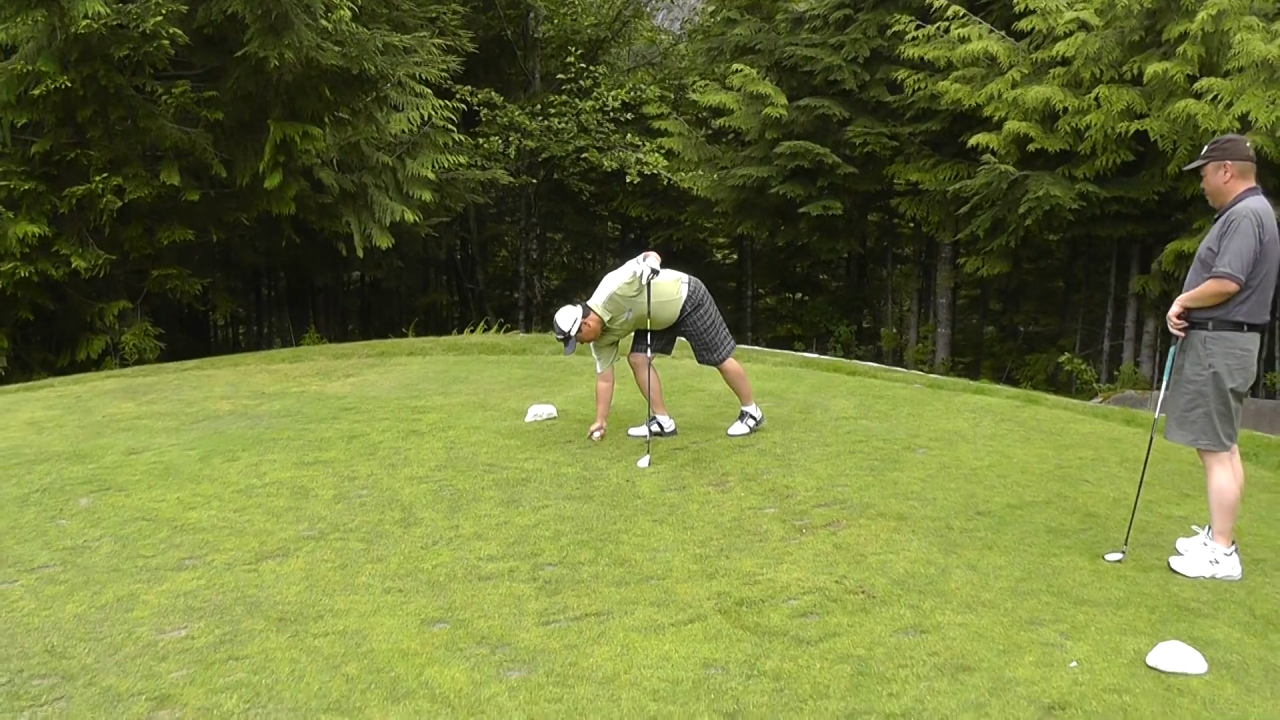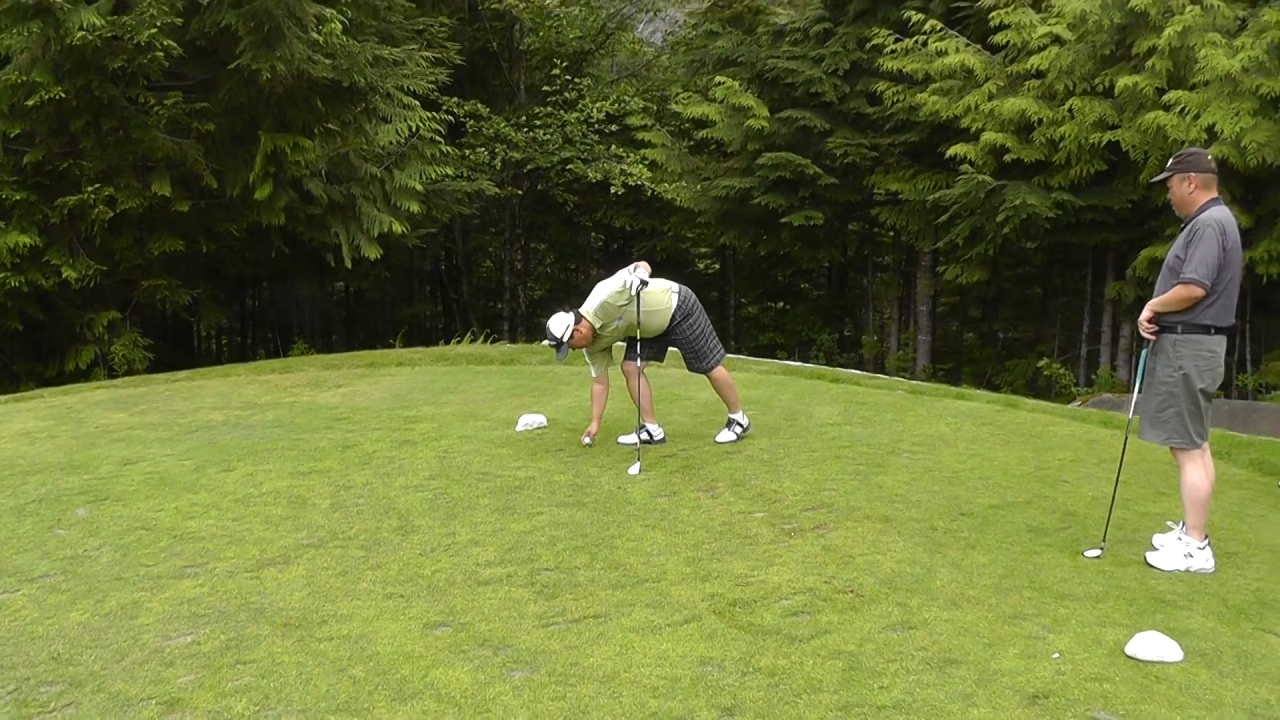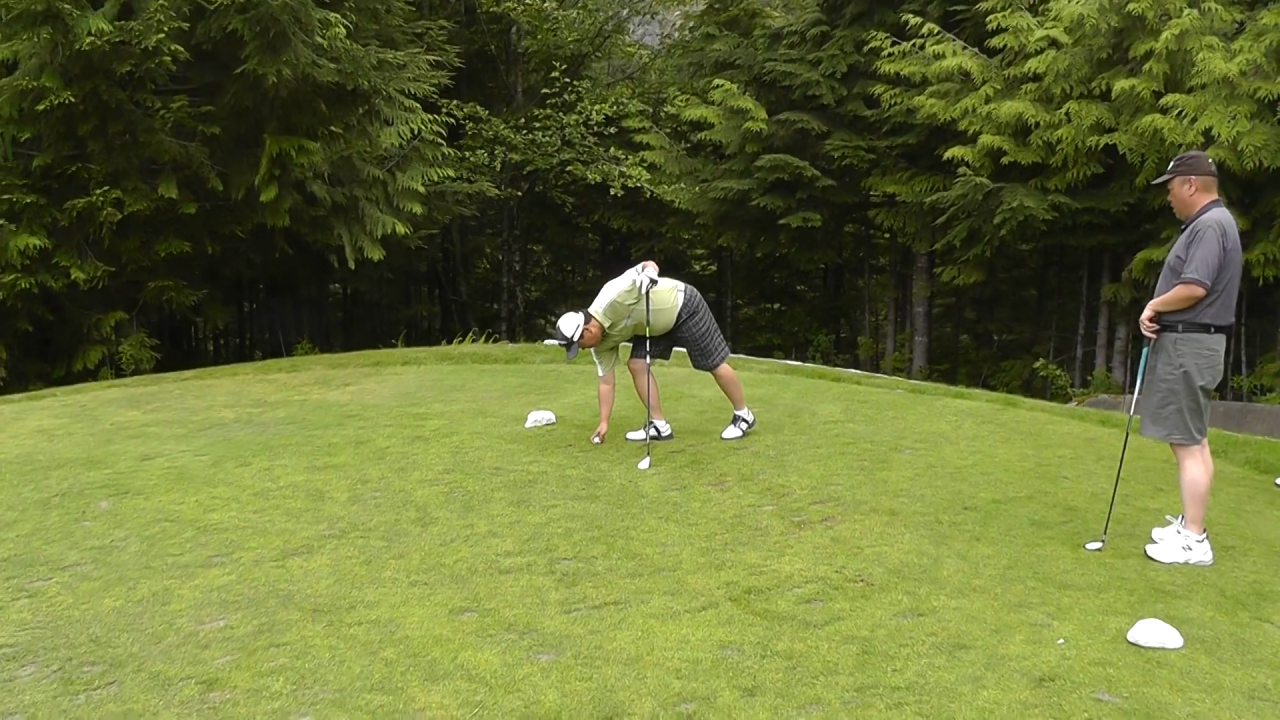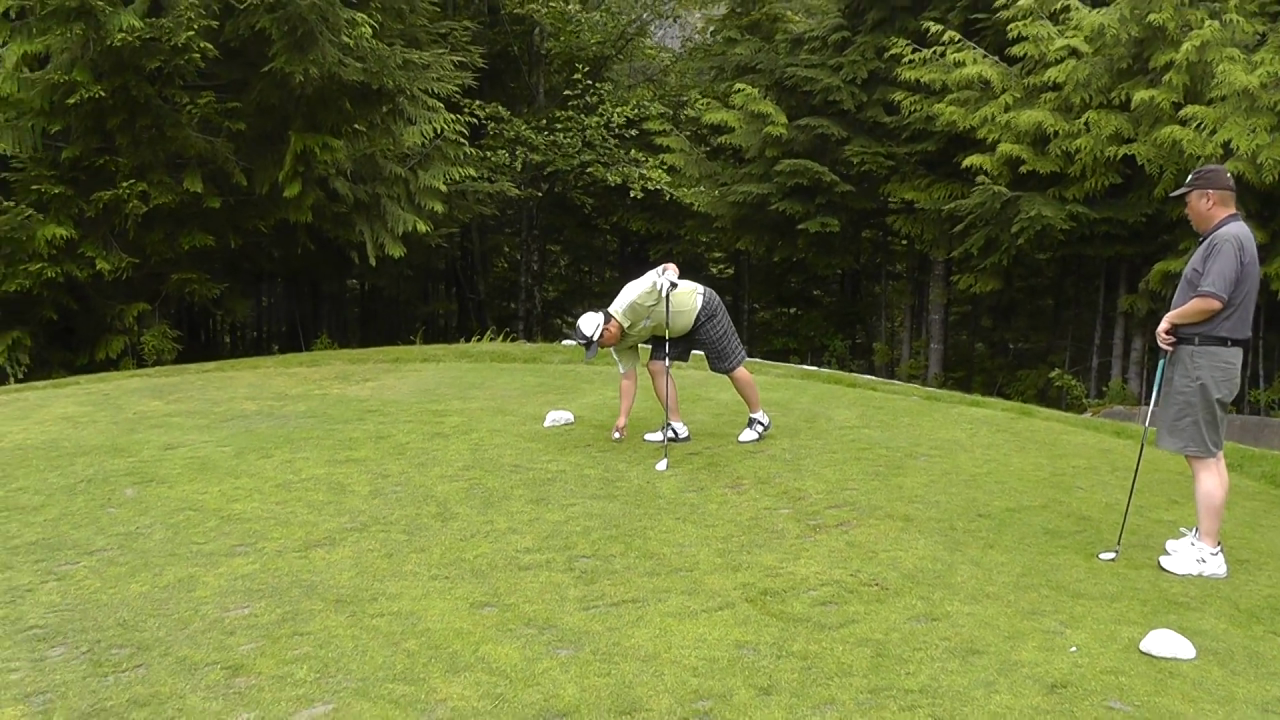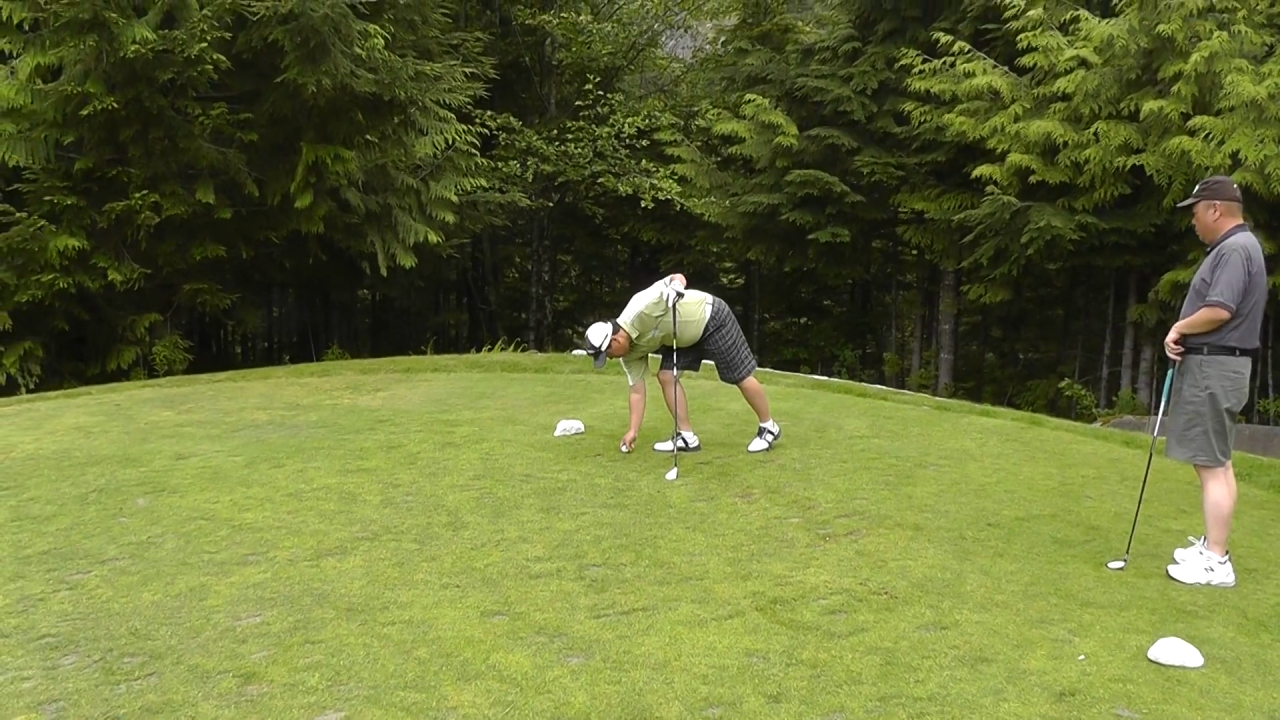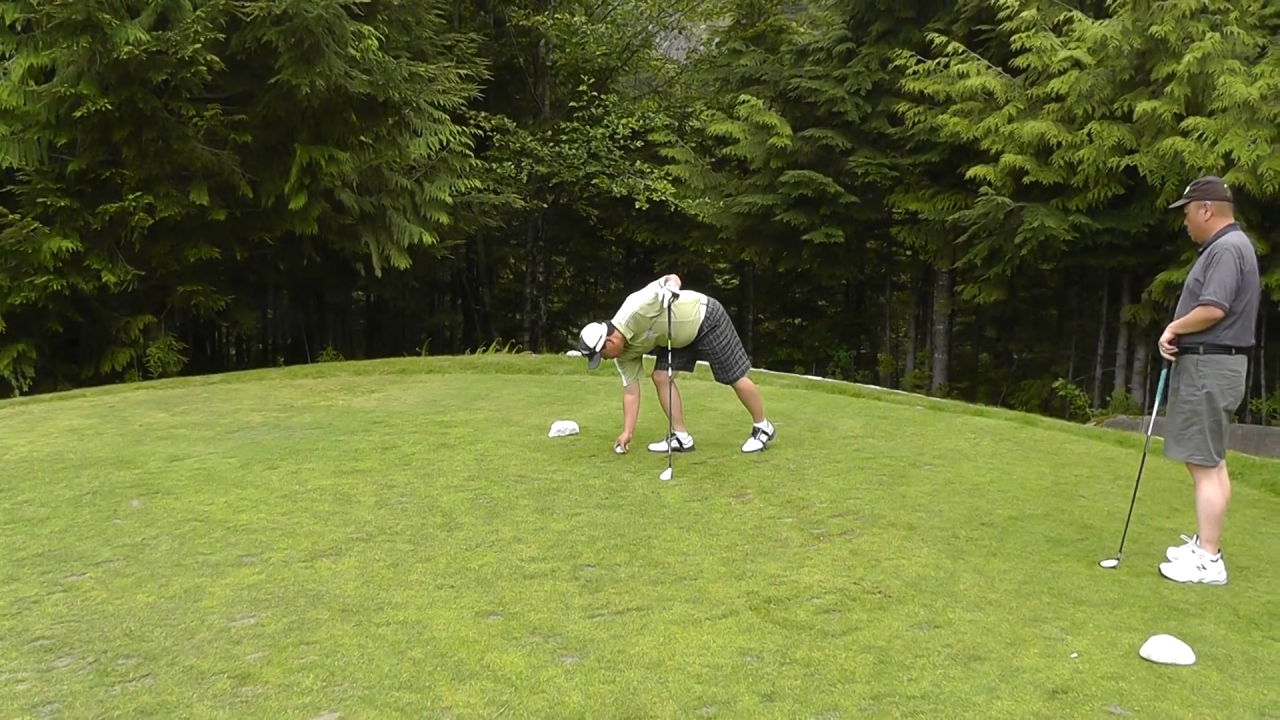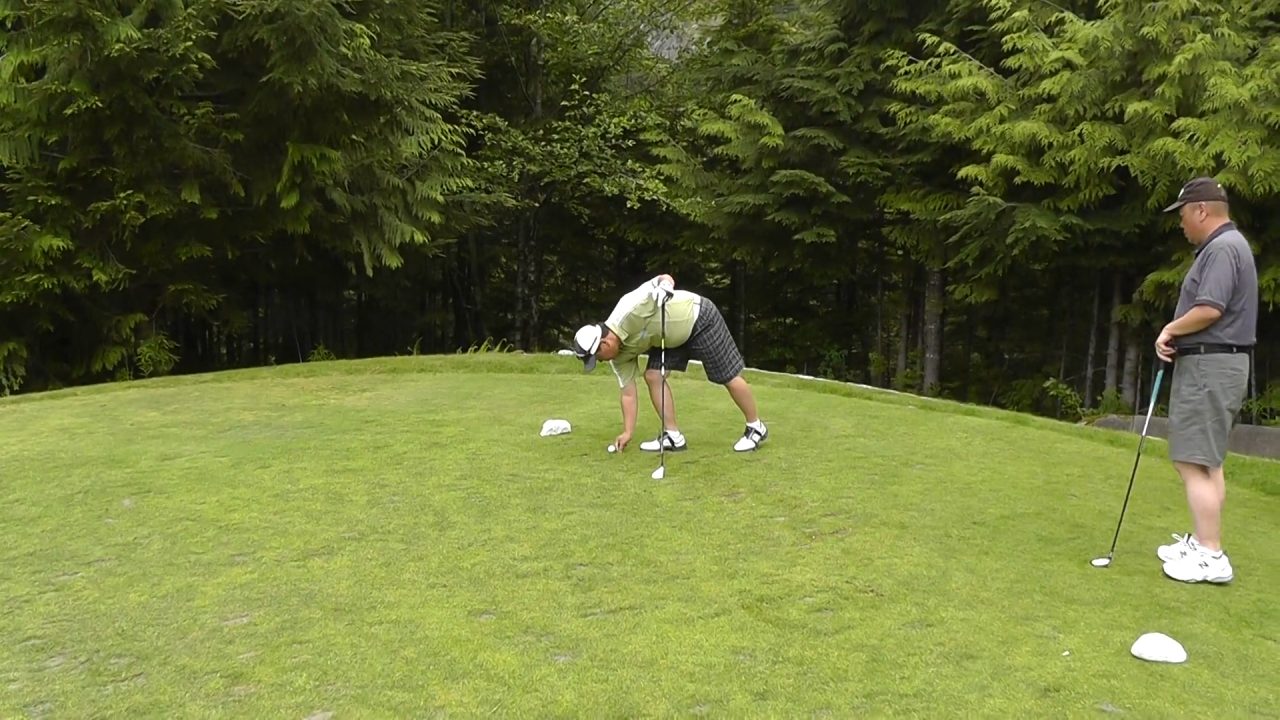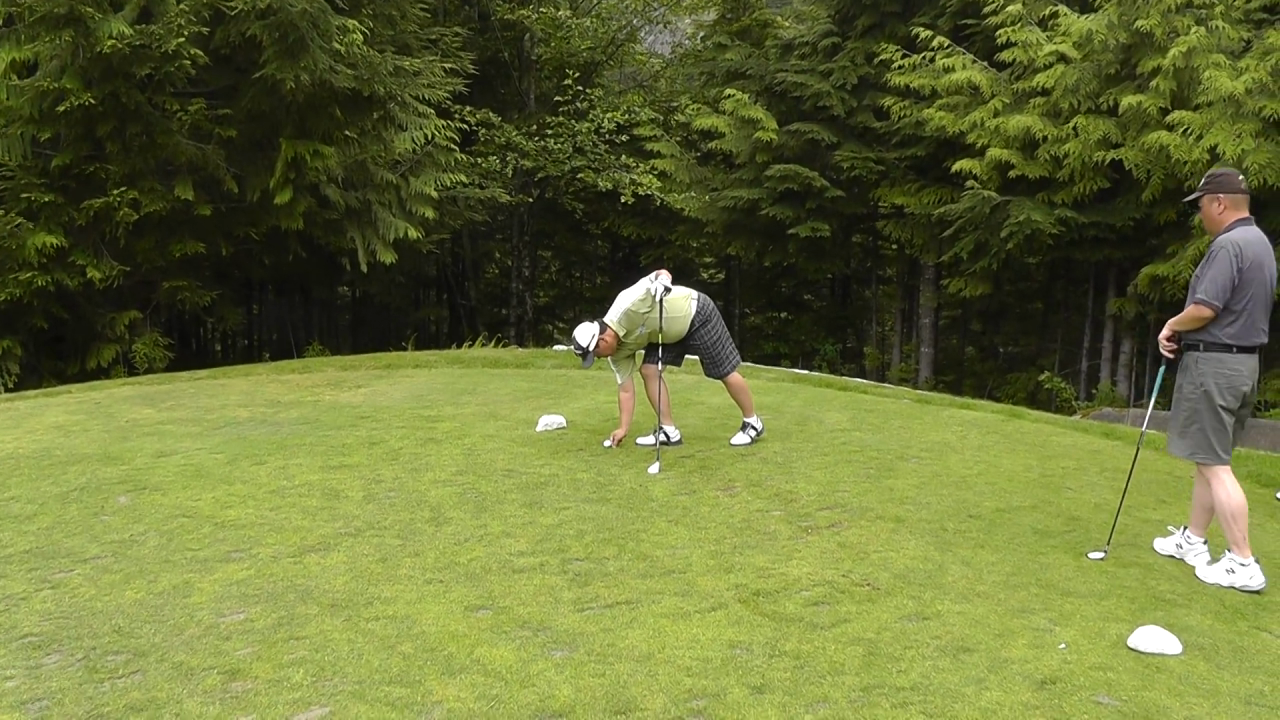
dt=0.4s
person 1, frame 1
right shoulder: (1242, 213)
left elbow: (1227, 282)
left wrist: (1183, 302)
right wrist: (1187, 308)
left hip: (1219, 343)
right hip: (1217, 339)
left knee: (1216, 449)
right knee: (1223, 446)
left ankle: (1222, 552)
right ankle: (1217, 536)
person 1, frame 2
left shoulder: (1209, 223)
right shoulder: (1207, 222)
left elbow: (1193, 288)
left wrist: (1152, 307)
right wrist: (1158, 313)
left hip: (1188, 346)
right hip: (1187, 342)
left knee: (1188, 448)
right knee: (1194, 444)
left ankle: (1196, 547)
right ankle: (1191, 531)
person 1, frame 3
left shoulder: (1209, 224)
right shoulder: (1207, 223)
left elbow: (1194, 287)
left wrist: (1154, 306)
right wrist: (1159, 313)
left hip: (1189, 344)
right hip: (1187, 341)
left knee: (1188, 443)
right knee: (1194, 440)
left ankle: (1194, 540)
right ankle: (1190, 525)
person 1, frame 4
left shoulder: (1227, 238)
right shoulder: (1225, 237)
left elbow: (1211, 301)
left wrist: (1170, 319)
right wrist: (1176, 326)
left hip: (1205, 357)
right hip: (1205, 354)
left knee: (1203, 456)
right knee: (1209, 453)
left ankle: (1208, 553)
right ankle: (1204, 538)
person 1, frame 5
left shoulder: (1235, 249)
right shoulder: (1233, 247)
left elbow: (1219, 311)
left wrist: (1179, 329)
right wrist: (1184, 336)
left hip: (1213, 367)
right hip: (1214, 364)
left knee: (1211, 464)
right knee: (1217, 461)
left ankle: (1216, 561)
right ankle: (1212, 546)
person 1, frame 6
left shoulder: (1227, 247)
right shoulder: (1224, 247)
left elbow: (1212, 309)
left wrist: (1172, 329)
right wrist: (1178, 335)
left hip: (1209, 366)
right hip: (1210, 364)
left knee: (1204, 464)
right knee: (1211, 461)
left ankle: (1208, 560)
right ankle: (1205, 545)
person 1, frame 7
left shoulder: (1222, 247)
right shoulder: (1225, 246)
left elbow: (1209, 309)
left wrist: (1169, 330)
right wrist: (1177, 335)
left hip: (1210, 366)
right hip: (1215, 364)
left knee: (1191, 462)
right knee: (1208, 462)
left ankle: (1213, 556)
right ankle: (1199, 545)
person 1, frame 8
left shoulder: (1229, 244)
right shoulder: (1260, 244)
left elbow: (1204, 308)
left wrist: (1171, 326)
right wrist: (1182, 329)
left hip: (1213, 364)
right hip: (1244, 361)
left knee: (1215, 465)
right knee: (1208, 458)
left ankle: (1242, 564)
right ankle: (1192, 540)
person 2, frame 1
left shoulder: (613, 290)
right shoulder: (603, 337)
left elbow: (651, 255)
right elbow: (605, 377)
left wrist: (651, 261)
right wrist: (601, 420)
left hip: (688, 299)
left knee: (720, 358)
right knee: (637, 359)
left ankle: (751, 412)
right ankle: (662, 421)
person 2, frame 2
left shoulder: (603, 299)
right shoulder: (595, 341)
left elbow: (643, 265)
right elbow: (600, 381)
left wrist: (640, 272)
right wrist: (595, 423)
left hip: (678, 307)
right hip: (650, 326)
left knee: (709, 366)
right knee: (630, 367)
left ankle: (738, 420)
right ankle: (652, 429)
person 2, frame 3
left shoulder: (612, 299)
right shoulder: (603, 341)
left elbow: (649, 264)
right elbow: (606, 381)
left wrist: (649, 272)
right wrist: (604, 423)
left hip: (684, 306)
right hip: (656, 324)
left knee: (714, 363)
right knee: (636, 365)
left ankle: (743, 415)
right ankle: (659, 426)
person 2, frame 4
left shoulder: (633, 300)
right shoulder: (622, 340)
left elbow: (670, 267)
right elbow: (628, 377)
left wrist: (669, 275)
right wrist: (623, 417)
left hip: (702, 308)
left knee: (731, 367)
right knee: (656, 367)
left ankle: (759, 418)
right ankle: (676, 427)
person 2, frame 5
left shoulder: (641, 310)
right shoulder: (631, 351)
left elbow: (678, 277)
right elbow: (637, 390)
left wrist: (676, 285)
right wrist: (633, 431)
left hip: (712, 318)
left knee: (741, 376)
right knee: (666, 376)
left ankle: (768, 428)
right ankle: (687, 437)
person 2, frame 6
left shoulder: (635, 312)
right shoulder: (626, 352)
left elbow: (673, 278)
right elbow: (631, 391)
left wrist: (671, 286)
right wrist: (627, 431)
left hip: (706, 319)
left knee: (735, 377)
right knee: (660, 377)
left ankle: (763, 428)
right ankle: (681, 437)
person 2, frame 7
left shoulder: (629, 313)
right shoulder: (621, 353)
left elbow: (665, 277)
right elbow: (628, 392)
left wrist: (665, 284)
right wrist: (628, 432)
left hip: (700, 319)
left knee: (728, 377)
right knee: (653, 376)
left ankle: (755, 428)
right ankle: (673, 435)
person 2, frame 8
left shoulder: (627, 308)
right shoulder: (618, 350)
left elbow: (662, 273)
right elbow: (626, 388)
left wrist: (663, 280)
right wrist: (623, 427)
left hip: (697, 315)
left knee: (726, 371)
right knee: (649, 371)
left ankle: (752, 423)
right ankle: (668, 430)
